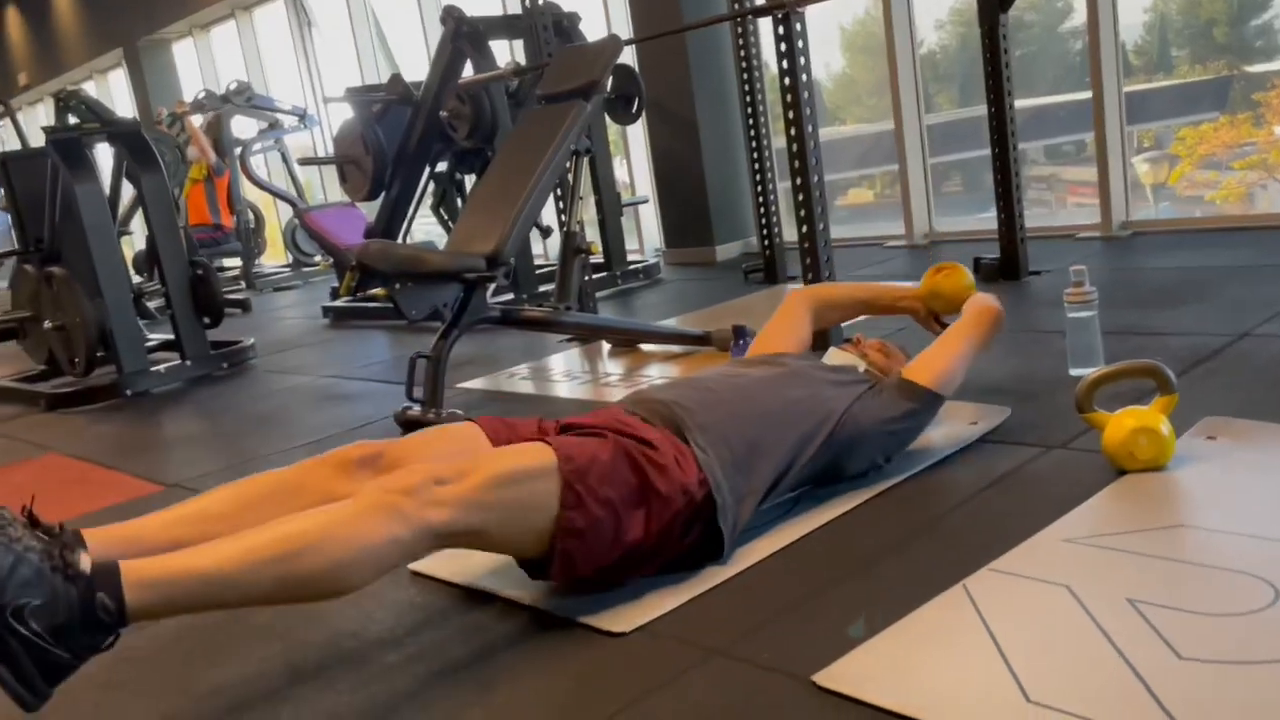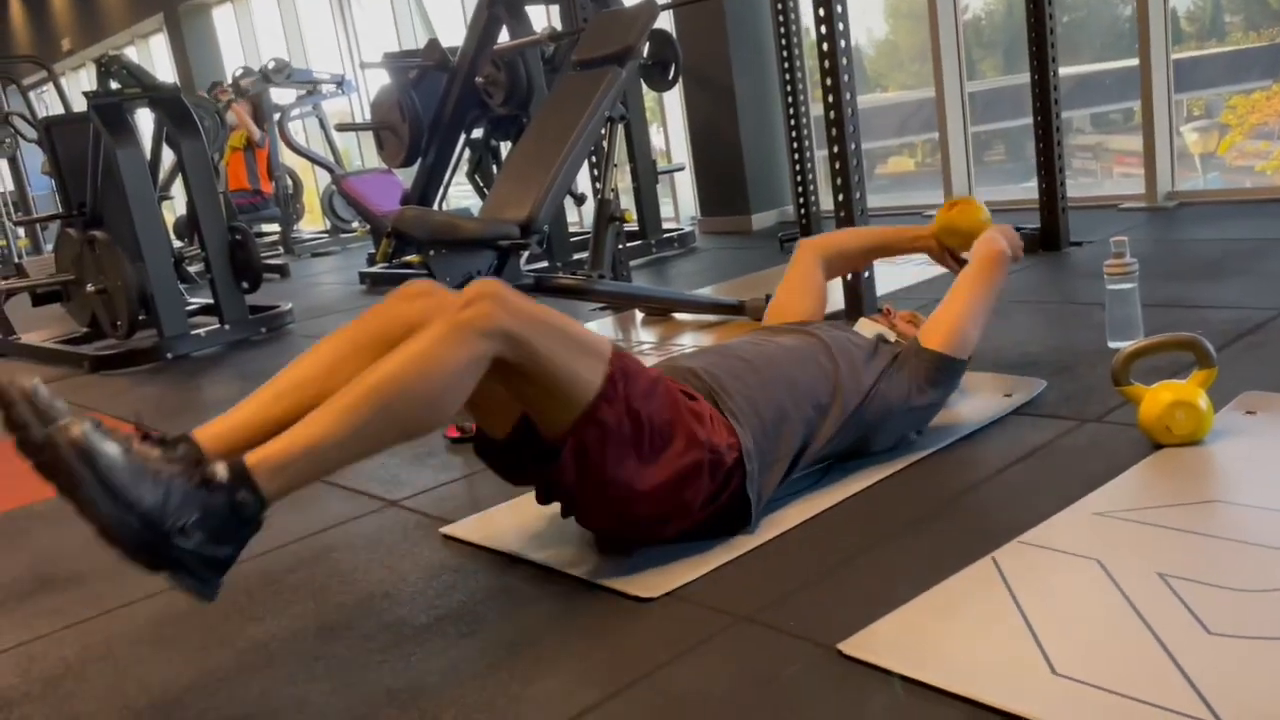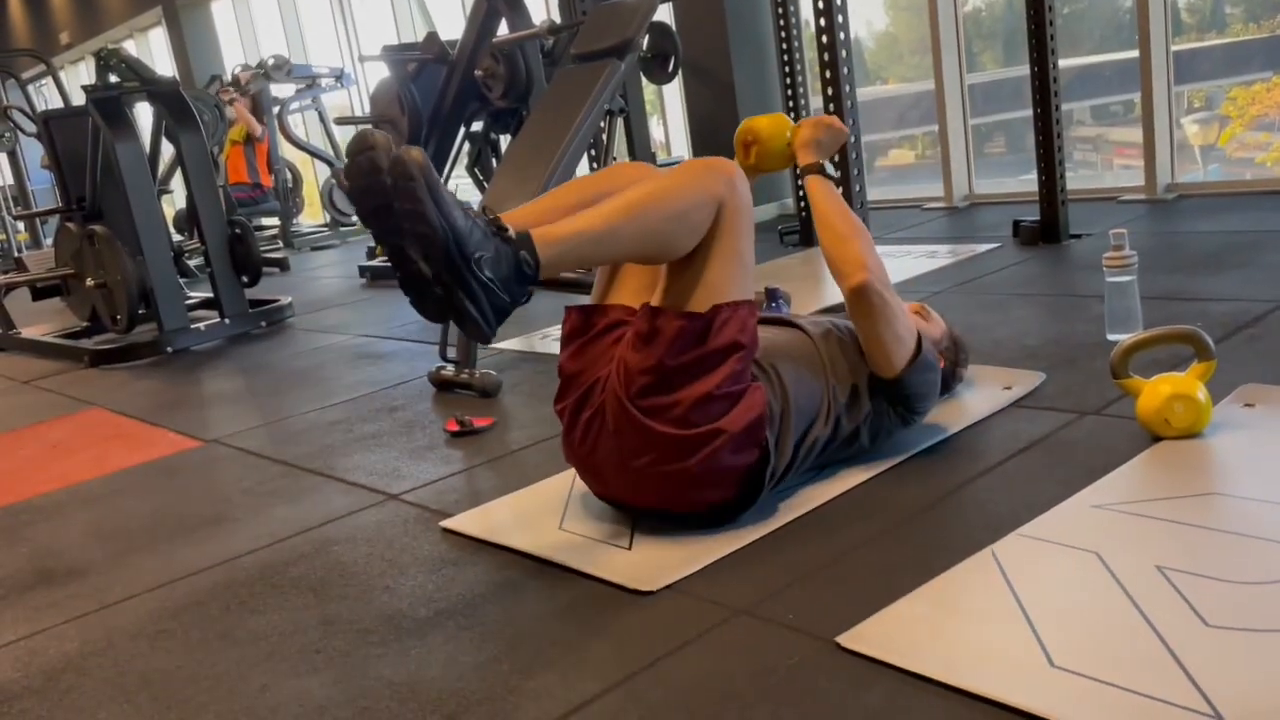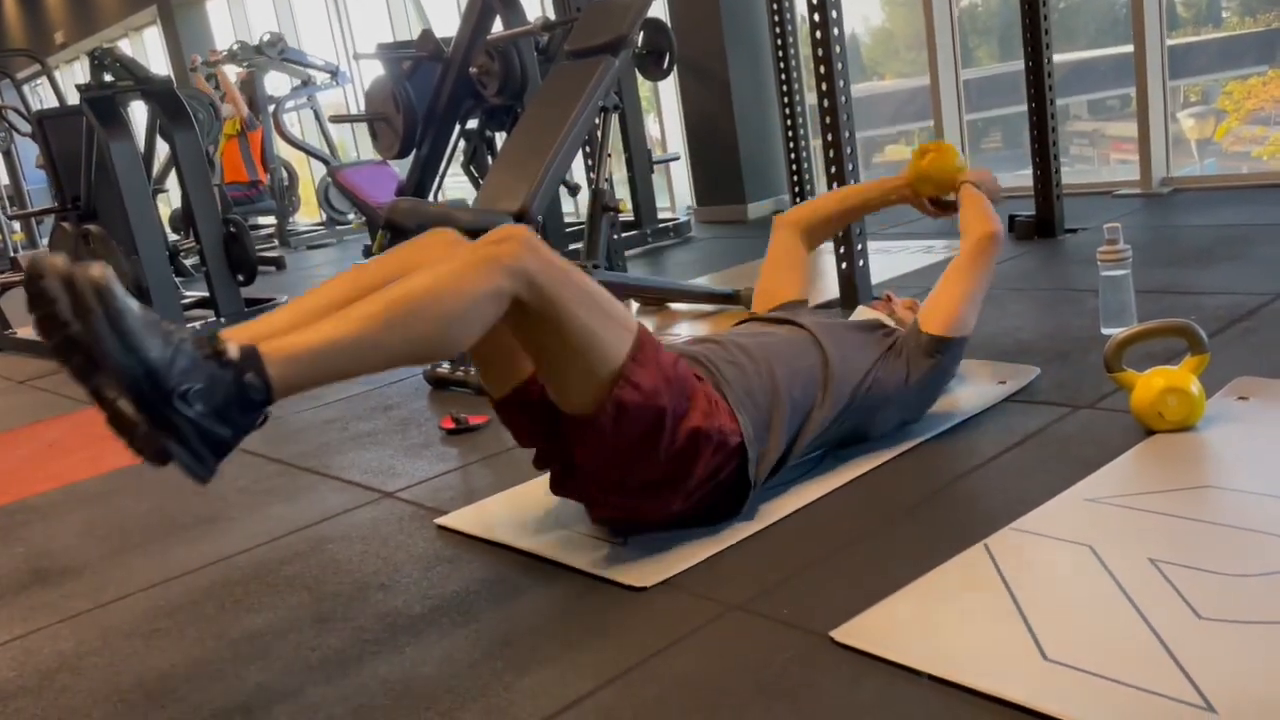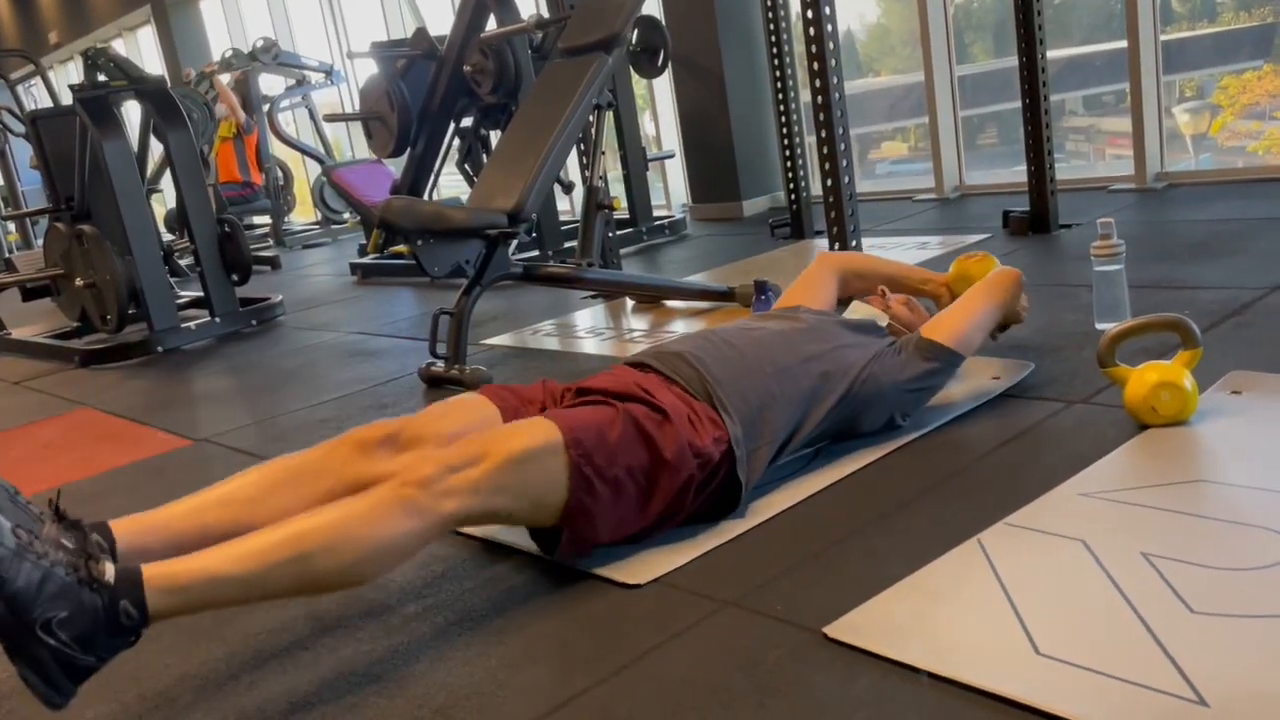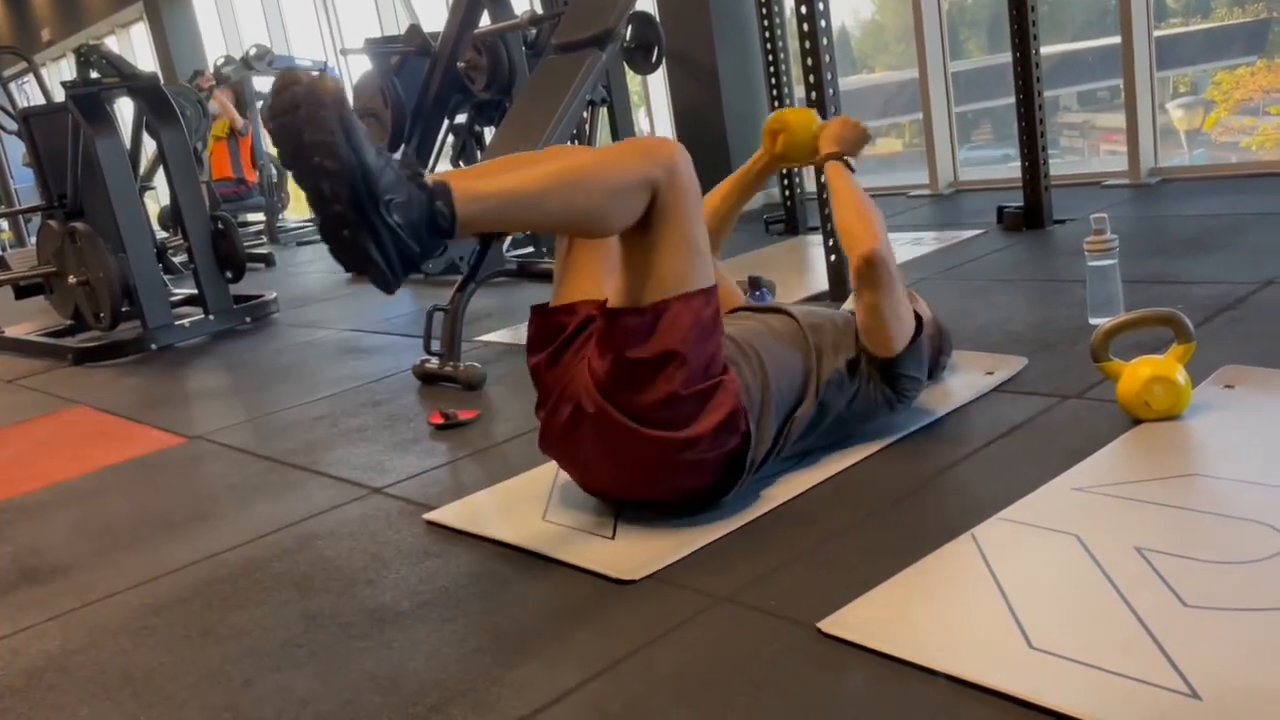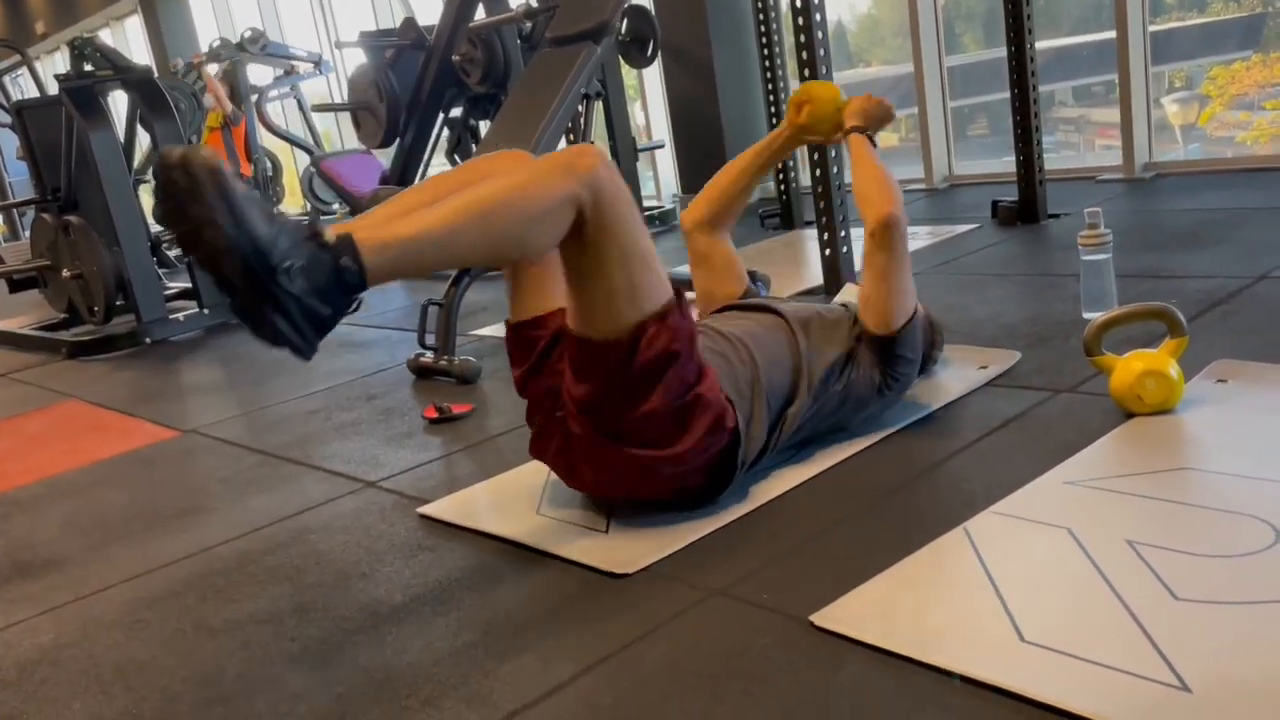
dt=0.7s
person 1, frame 1
left shoulder: (873, 416)
right shoulder: (791, 368)
left elbow: (974, 332)
right elbow: (802, 298)
left wrist: (974, 307)
right wrist: (914, 293)
left hip: (670, 480)
right hip: (603, 430)
left knee: (421, 504)
right knee: (363, 471)
left ankle: (91, 611)
person 1, frame 2
left shoulder: (900, 384)
right shoulder: (813, 338)
left elbow: (971, 300)
right elbow: (814, 249)
left wrist: (991, 246)
right wrist: (920, 232)
left hip: (689, 462)
right hip: (620, 424)
left knee: (488, 307)
right knee: (415, 304)
left ankle: (222, 506)
right ankle: (185, 462)
person 1, frame 3
left shoulder: (906, 382)
right shoulder: (796, 337)
left elbow: (864, 283)
right elbow: (716, 254)
left wrist: (811, 167)
right wrist: (753, 168)
left hip: (691, 444)
right hip: (604, 426)
left knee: (713, 183)
right knee: (641, 180)
left ankle: (500, 266)
right ankle: (481, 255)
person 1, frame 4
left shoulder: (902, 370)
right shoulder: (798, 327)
left elbow: (983, 248)
right elbow: (794, 227)
left wrist: (971, 194)
right wrist: (900, 187)
left hip: (688, 454)
right hip: (604, 435)
left knee: (509, 254)
right knee: (444, 248)
left ankle: (230, 389)
right ankle: (206, 366)
person 1, frame 5
left shoulder: (902, 367)
right shoulder: (818, 329)
left elbow: (1002, 291)
right elbow: (830, 260)
left wrist: (993, 288)
right wrist: (926, 276)
left hip: (683, 445)
right hip: (620, 392)
left knee: (438, 479)
right knee: (386, 444)
left ankle: (111, 607)
right ankle: (106, 549)
person 1, frame 6
left shoulder: (892, 370)
right shoulder: (777, 323)
left elbow: (873, 258)
right elbow: (694, 240)
left wrist: (834, 161)
right wrist: (771, 160)
left hip: (676, 429)
right hip: (587, 410)
left knee: (660, 160)
right knee: (582, 165)
left ankle: (414, 216)
right ankle: (405, 208)
person 1, frame 7
left shoulder: (878, 360)
right shoulder: (772, 320)
left elbow: (887, 229)
right elbow: (703, 220)
left wrist: (856, 135)
right wrist: (789, 136)
left hip: (673, 431)
right hip: (575, 414)
left knee: (584, 170)
right knee: (509, 172)
left ankle: (324, 275)
right ankle: (306, 259)
